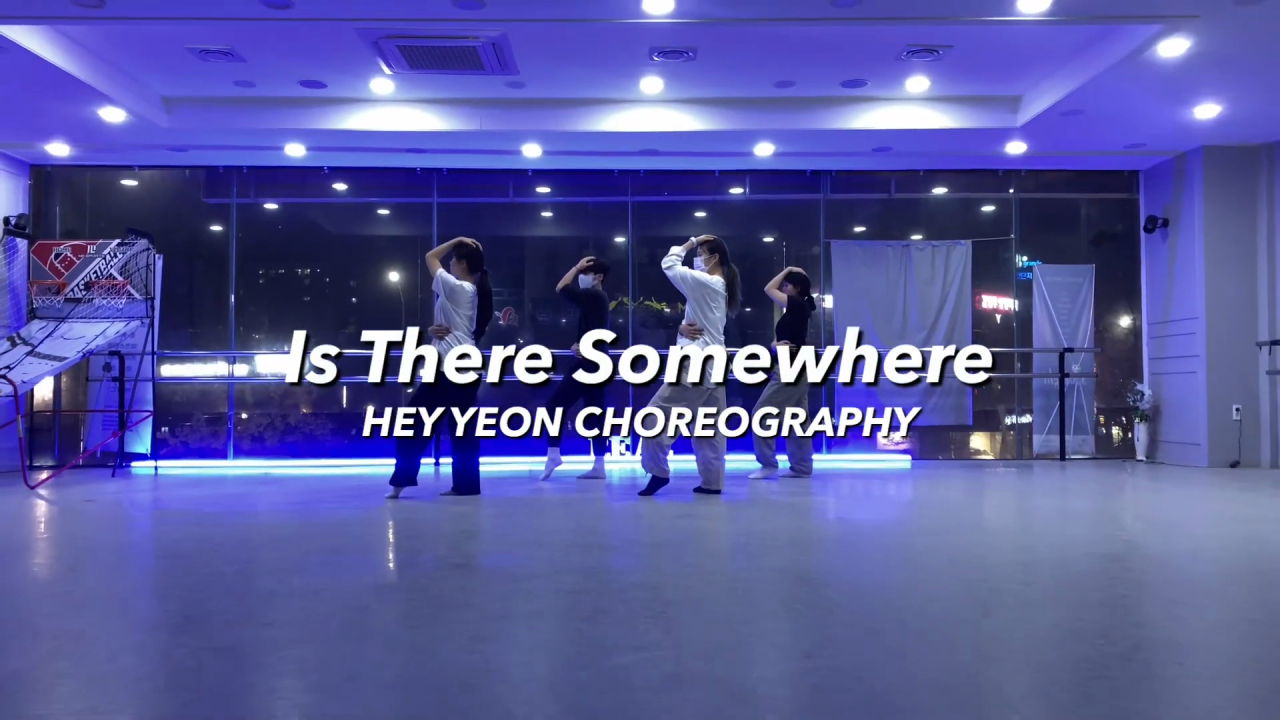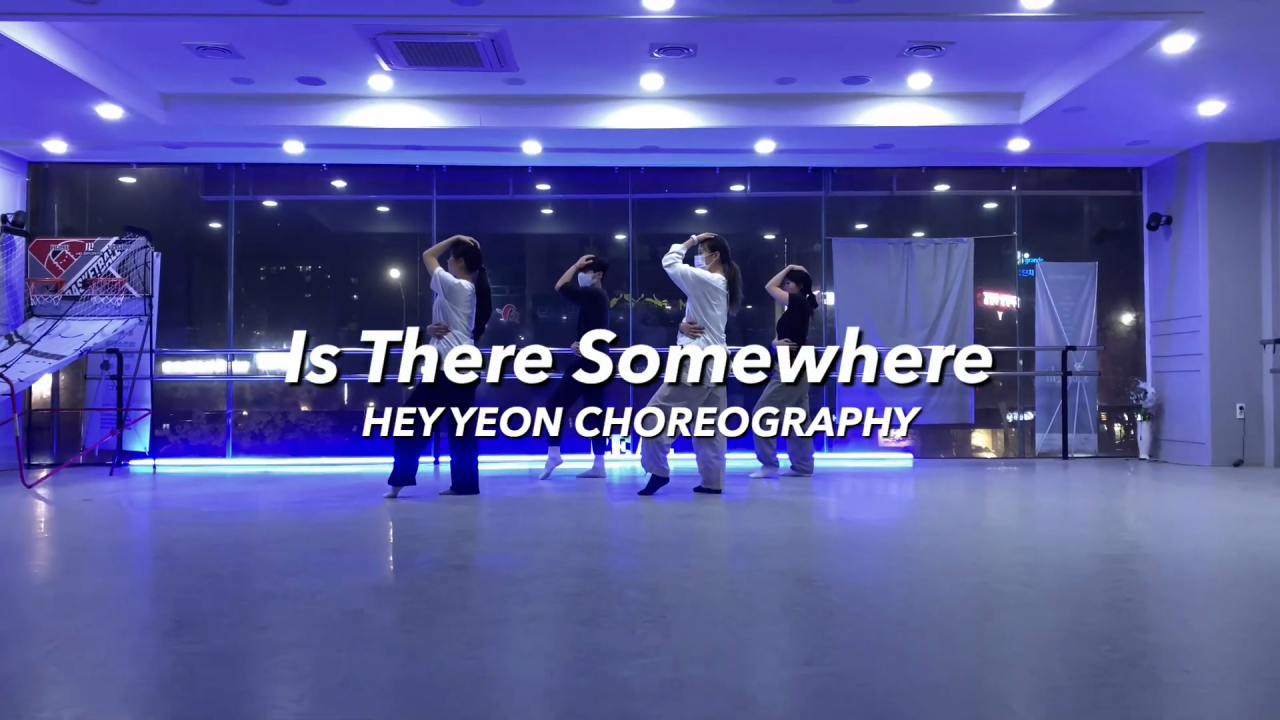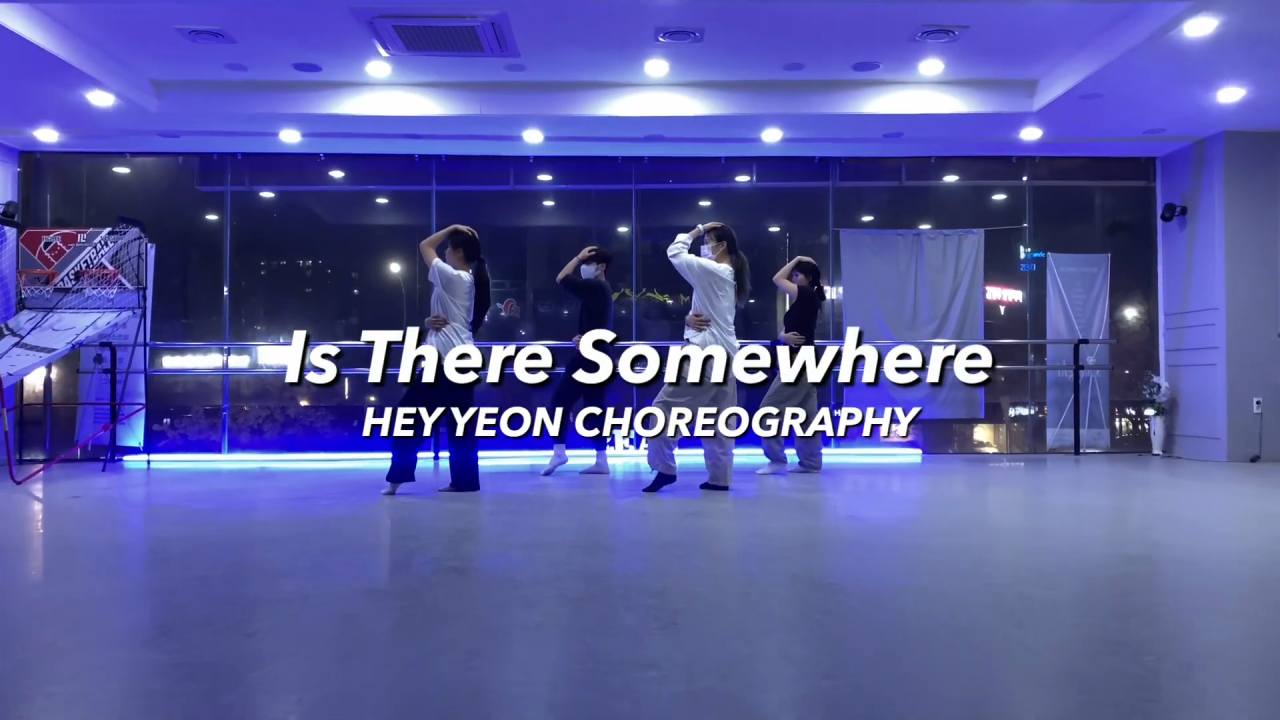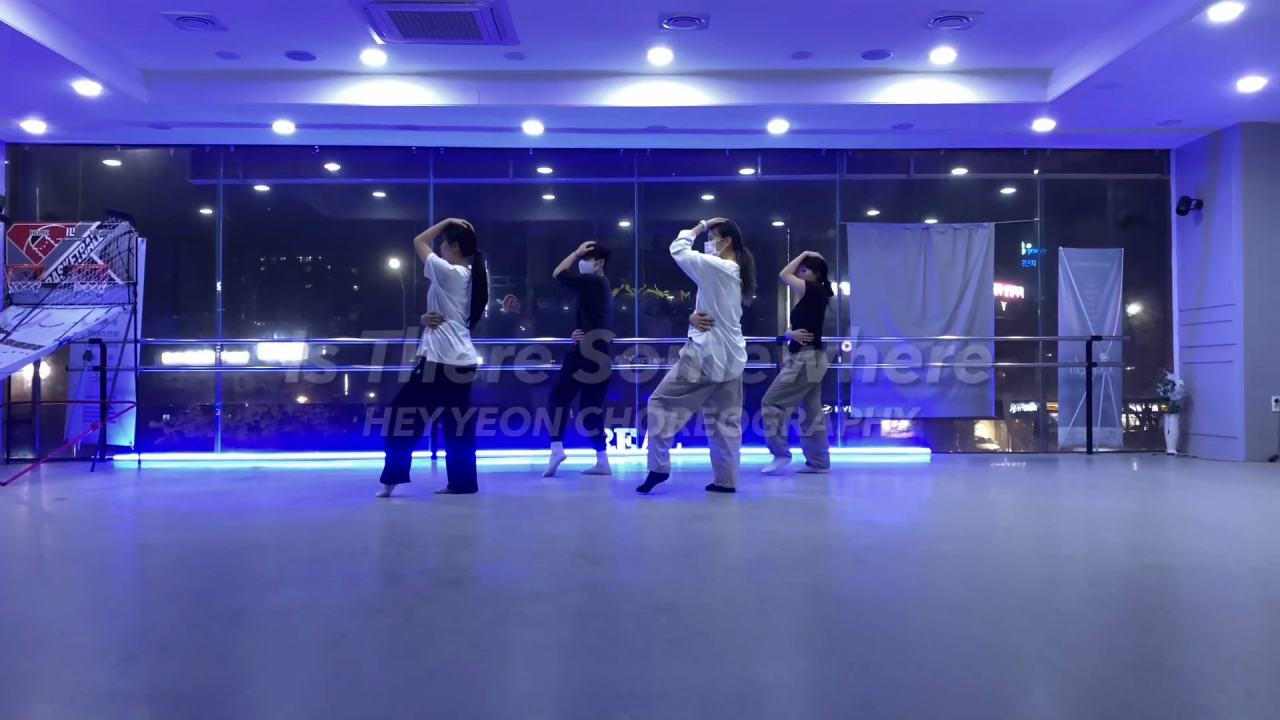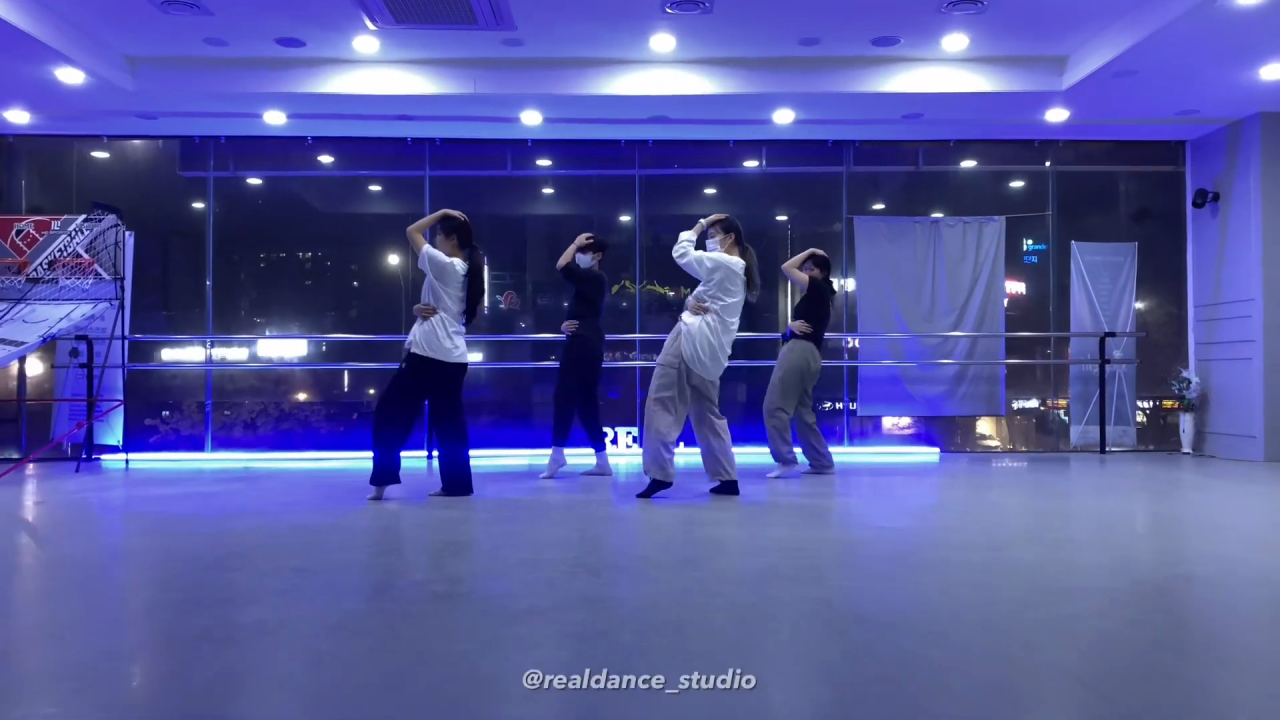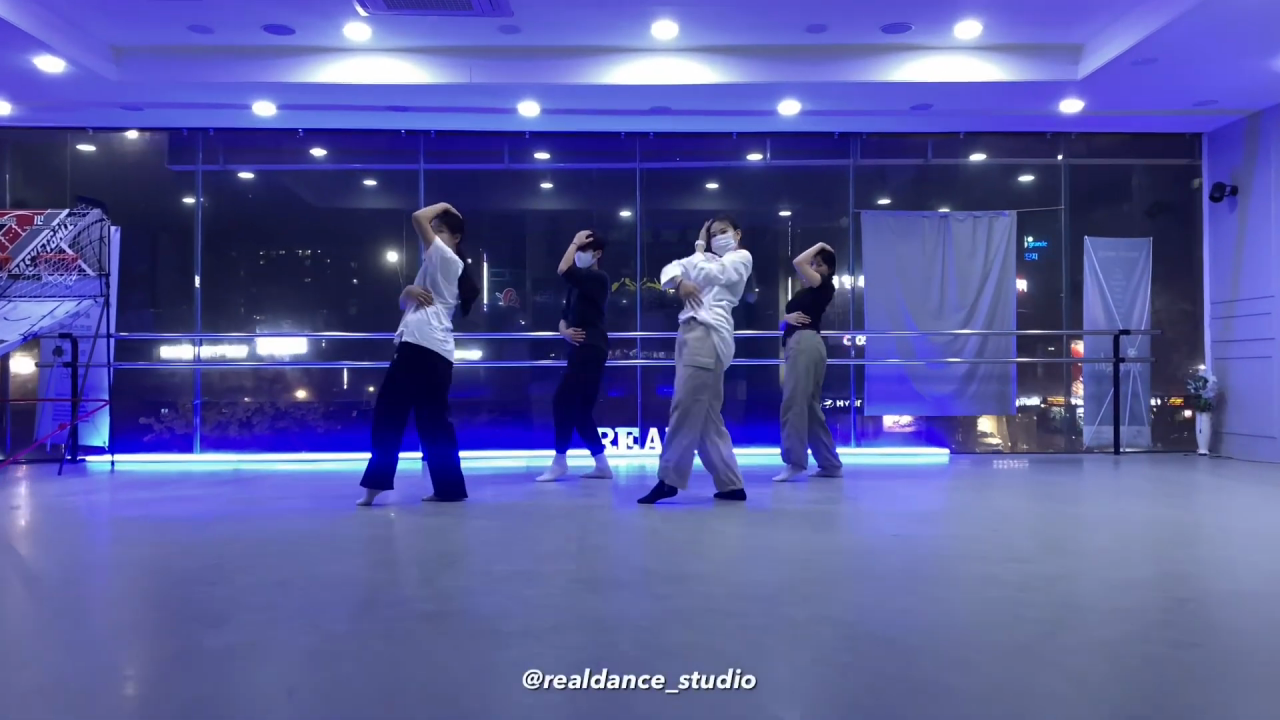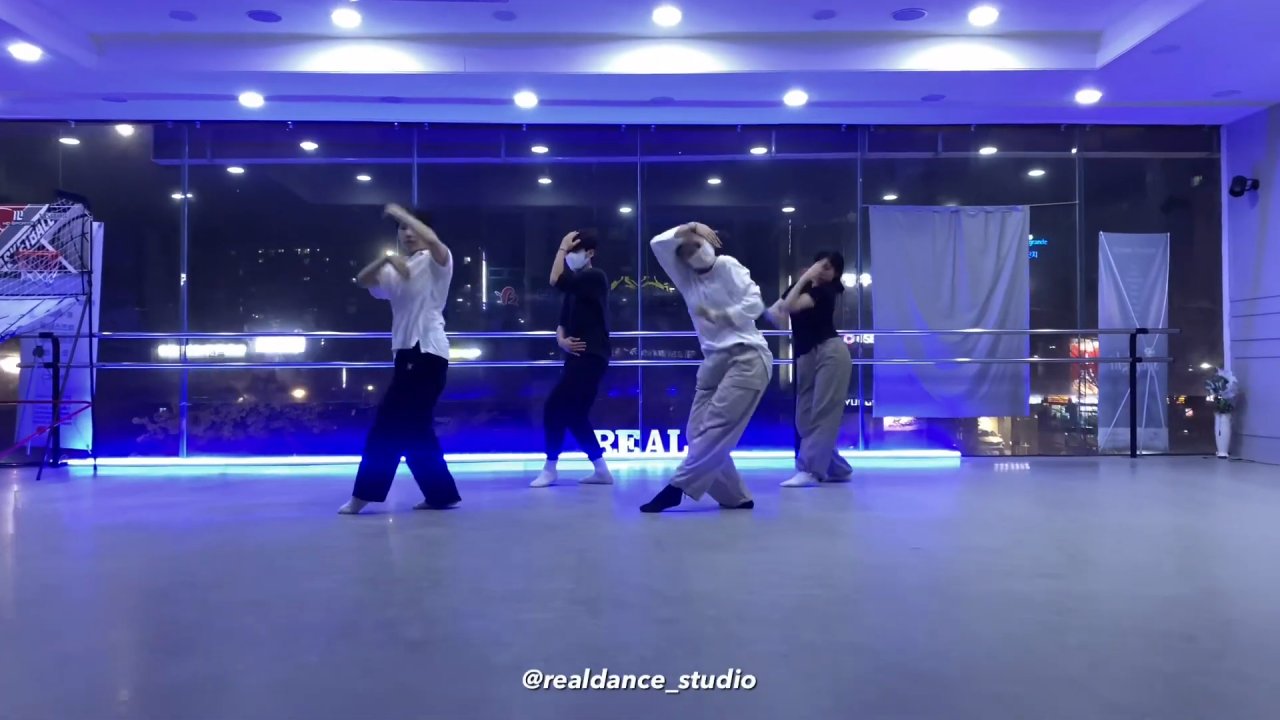
dt=0.3s
person 1, frame 1
left shoulder: (454, 288)
right shoulder: (476, 292)
left elbow: (430, 257)
left wrist: (457, 240)
right wrist: (436, 331)
right knee: (462, 429)
left ankle: (402, 481)
right ankle: (465, 484)
person 1, frame 2
left shoulder: (452, 286)
right shoulder: (474, 291)
left elbow: (428, 256)
left wrist: (454, 239)
right wrist: (433, 329)
right knee: (460, 427)
left ankle: (400, 480)
right ankle: (464, 483)
person 1, frame 3
left shoulder: (451, 277)
right shoulder: (472, 282)
left elbow: (425, 246)
left wrist: (451, 229)
right wrist: (431, 322)
left hip: (444, 361)
right knee: (459, 423)
left ankle: (398, 477)
right ankle: (464, 480)
person 1, frame 4
left shoulder: (446, 272)
right shoulder: (471, 277)
left elbow: (419, 241)
left wrist: (446, 222)
right wrist: (427, 318)
left hip: (440, 359)
right hip: (463, 360)
left knee: (403, 414)
right knee: (457, 424)
left ankle: (393, 479)
right ankle: (462, 481)
person 1, frame 5
left shoulder: (442, 265)
right shoulder: (468, 272)
left elbow: (412, 232)
left wrist: (441, 213)
right wrist: (419, 310)
left hip: (427, 353)
right hip: (454, 358)
left knee: (390, 412)
right knee: (449, 423)
left ankle: (383, 479)
right ankle: (457, 483)
person 1, frame 6
left shoulder: (445, 258)
right shoulder: (436, 267)
left elbow: (419, 218)
right elbow: (405, 301)
left wrist: (443, 206)
right wrist: (410, 290)
left hip: (419, 345)
right hip: (438, 352)
left knee: (389, 412)
right knee: (433, 421)
left ankle: (377, 483)
right ankle: (450, 487)
person 1, frame 7
left shoulder: (438, 260)
right shoulder: (398, 269)
left elbow: (431, 239)
right elbow: (363, 280)
right wrist: (387, 259)
left hip: (425, 351)
right hip: (411, 353)
left knee: (391, 422)
right knee: (414, 429)
right ankle: (441, 494)
person 2, frame 1
left shoulder: (705, 283)
right shoulder: (721, 287)
left elbow: (669, 264)
left wrist: (692, 242)
left ankle: (658, 472)
right ankle: (712, 482)
person 2, frame 2
left shoulder: (705, 280)
right shoulder: (722, 285)
left elbow: (670, 262)
left wrist: (693, 240)
right wrist: (685, 325)
left knee: (658, 411)
left ankle: (658, 471)
right ankle: (712, 481)
person 2, frame 3
left shoulder: (711, 271)
right shoulder: (729, 276)
left elbow: (675, 252)
left wrist: (698, 229)
right hip: (724, 354)
left knee: (664, 407)
left ankle: (665, 469)
right ankle: (719, 478)
person 2, frame 4
left shoulder: (715, 267)
right shoulder: (737, 274)
left elbow: (678, 249)
left wrist: (702, 225)
right wrist: (695, 318)
left hip: (705, 354)
right hip: (730, 356)
left knee: (661, 402)
right knee: (725, 420)
left ankle: (658, 467)
right ankle: (726, 480)
person 2, frame 5
left shoulder: (722, 263)
right shoulder: (739, 272)
left elbow: (681, 254)
left wrist: (701, 224)
right wrist: (691, 303)
left hip: (689, 339)
right hip: (713, 351)
left knee: (661, 405)
right knee: (709, 415)
left ankle: (660, 474)
right ankle: (727, 479)
person 2, frame 6
left shoulder: (742, 257)
right shoulder: (704, 259)
left elbow: (706, 275)
right elbow: (671, 269)
left wrist: (702, 247)
right wrist: (679, 283)
left hip: (708, 336)
right hip: (692, 337)
left knee: (685, 412)
right knee: (707, 420)
left ankle: (669, 481)
right ankle: (731, 485)
person 2, frame 7
left shoulder: (728, 266)
right shoulder: (685, 275)
left elbow: (754, 303)
right elbow: (659, 244)
left wrist: (718, 315)
right wrist: (688, 230)
left hip: (747, 358)
right hip: (714, 360)
left knee: (717, 430)
right knee: (698, 432)
left ankle: (677, 488)
right ankle: (736, 496)
person 3, frame 1
left shoulder: (594, 296)
right shoulder: (597, 300)
left elbow: (561, 288)
left wrist: (576, 267)
right wrist: (576, 346)
left knee: (556, 404)
right knee: (594, 414)
left ankle: (553, 454)
right ankle: (599, 466)
person 3, frame 2
left shoulder: (593, 294)
right shoulder: (597, 298)
left elbow: (561, 286)
left wrist: (576, 264)
right wrist: (576, 344)
left hip: (588, 362)
right hip: (597, 363)
left knee: (557, 403)
right knee: (594, 412)
left ankle: (554, 453)
right ankle: (598, 465)
person 3, frame 3
left shoulder: (595, 286)
right shoulder: (600, 290)
left elbow: (562, 278)
left wrist: (578, 257)
right wrist: (578, 338)
left knee: (560, 400)
right knee: (594, 409)
left ankle: (559, 451)
right ankle: (601, 461)
person 3, frame 4
left shoulder: (593, 282)
right shoulder: (602, 286)
left elbow: (559, 273)
left wrist: (576, 252)
right wrist: (578, 334)
left hip: (587, 351)
right hip: (601, 354)
left knee: (559, 397)
right knee: (591, 408)
left ankle: (556, 449)
right ankle: (602, 461)
person 3, frame 5
left shoulder: (594, 277)
right shoulder: (587, 281)
left elbow: (562, 266)
right elbow: (577, 316)
left wrist: (575, 243)
right wrist: (566, 325)
left hip: (581, 344)
right hip: (589, 346)
left knee: (564, 398)
right knee: (587, 405)
left ankle: (557, 454)
right ankle: (602, 462)
person 3, frame 6
left shoulder: (598, 278)
right shoulder: (578, 283)
left elbow: (563, 269)
right elbow: (565, 316)
left wrist: (574, 242)
right wrist: (565, 331)
left hip: (590, 350)
right hip: (584, 351)
left knee: (563, 402)
right knee: (580, 410)
left ankle: (559, 462)
right ankle: (602, 465)
person 3, frame 7
left shoulder: (595, 277)
right shoulder: (575, 286)
left elbow: (555, 280)
right elbow: (563, 322)
left wrist: (562, 247)
right wrist: (561, 340)
left hip: (590, 356)
right hip: (580, 357)
left knee: (555, 407)
right knee: (576, 416)
left ankle: (550, 468)
right ankle: (601, 470)
person 4, frame 1
left shoulder: (797, 305)
right shoulder: (798, 310)
left elbow: (769, 289)
right elbow: (779, 339)
left wrist: (787, 270)
right wrist: (776, 345)
left knee: (761, 414)
left ankle: (768, 464)
right ankle: (801, 467)
person 4, frame 2
left shoulder: (799, 303)
right shoulder: (797, 309)
left elbow: (770, 287)
right elbow: (778, 337)
left wrist: (788, 268)
right wrist: (777, 343)
left knee: (763, 413)
left ankle: (769, 463)
right ankle: (802, 465)
person 4, frame 3
left shoulder: (808, 296)
right shoulder: (803, 302)
left elbow: (777, 279)
right elbow: (784, 331)
left wrist: (797, 259)
right wrist: (784, 337)
left knee: (770, 408)
right knee: (806, 413)
left ankle: (776, 459)
right ankle: (811, 462)
person 4, frame 4
left shoulder: (816, 291)
right shoulder: (810, 299)
left elbow: (784, 274)
right elbow: (790, 328)
left wrist: (804, 254)
right wrist: (792, 334)
left hip: (805, 359)
right hip: (811, 359)
left knee: (771, 402)
right knee: (812, 411)
left ankle: (781, 454)
right ankle: (818, 462)
person 4, frame 5
left shoulder: (817, 288)
right shoulder: (818, 297)
left elbow: (786, 268)
right elbow: (795, 325)
left wrist: (809, 252)
right wrist: (791, 326)
left hip: (798, 353)
right hip: (809, 355)
left knee: (775, 406)
right knee: (802, 412)
left ankle: (786, 460)
right ankle: (822, 462)
person 4, frame 6
left shoulder: (825, 287)
right shoulder: (804, 292)
left elbow: (798, 263)
right elbow: (788, 311)
left wrist: (818, 246)
right wrist: (787, 318)
left hip: (804, 342)
right hip: (796, 344)
left knee: (793, 404)
right knee: (810, 407)
left ankle: (794, 463)
right ankle: (830, 465)
person 4, frame 7
left shoulder: (825, 292)
right shoulder: (801, 289)
left elbow: (789, 306)
right elbow: (772, 311)
left wrist: (803, 280)
right wrist: (778, 312)
left hip: (830, 353)
right hip: (806, 357)
left knee: (823, 415)
right knee: (805, 418)
left ankle: (810, 471)
right ankle: (838, 470)
